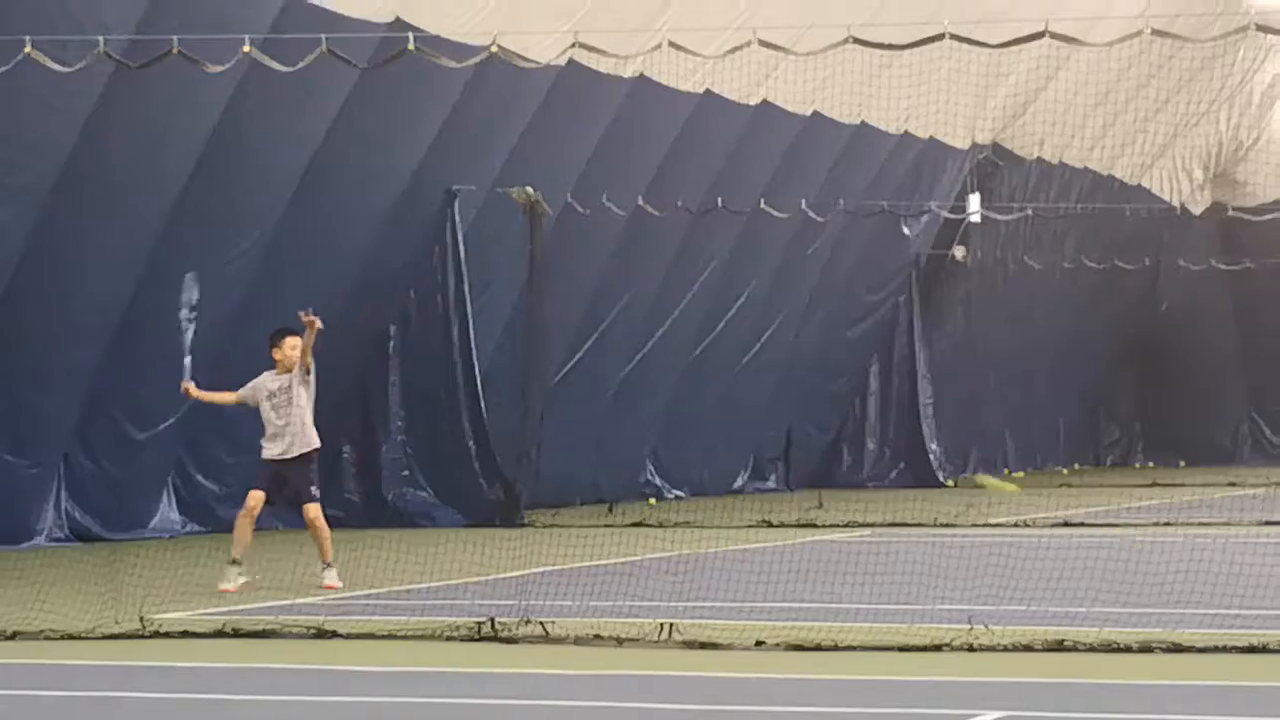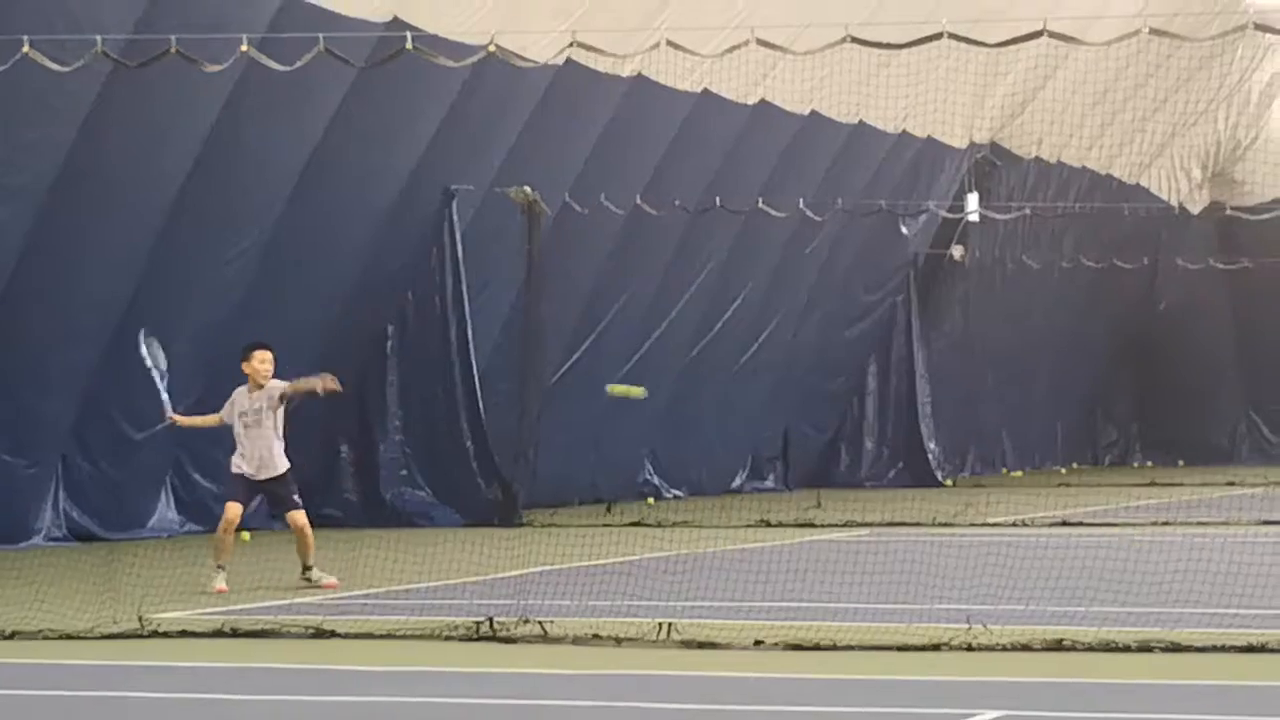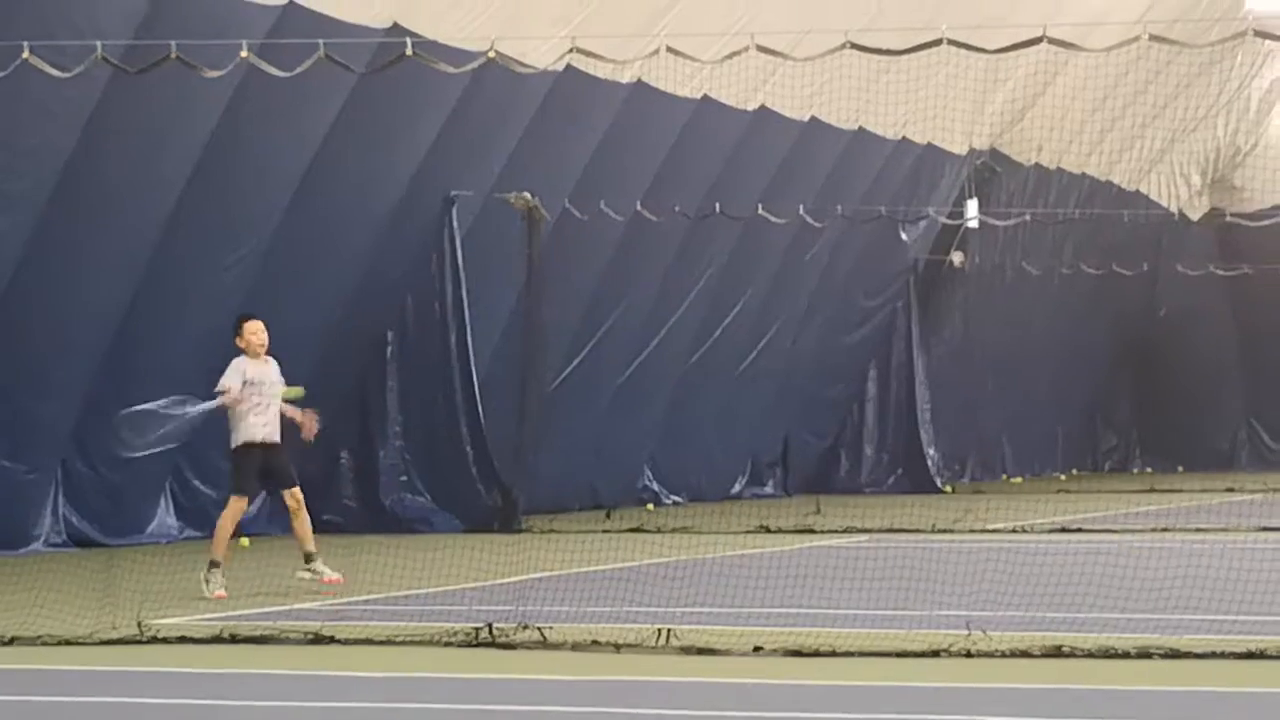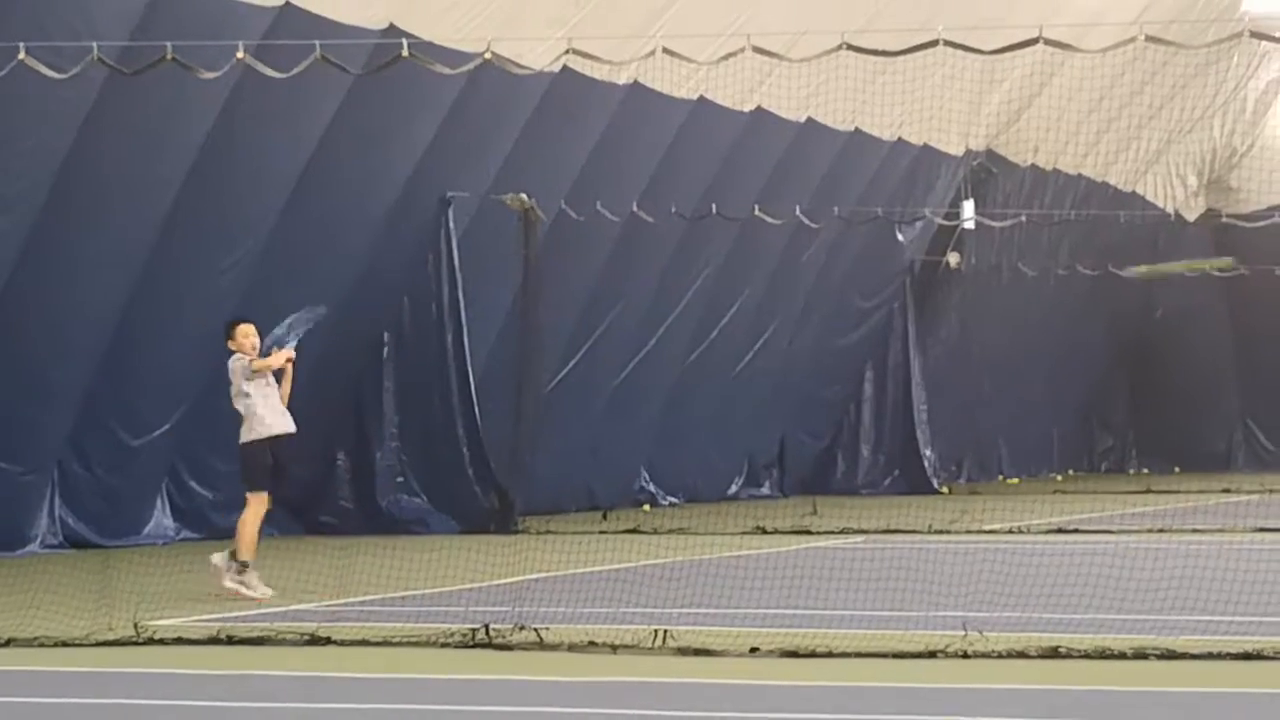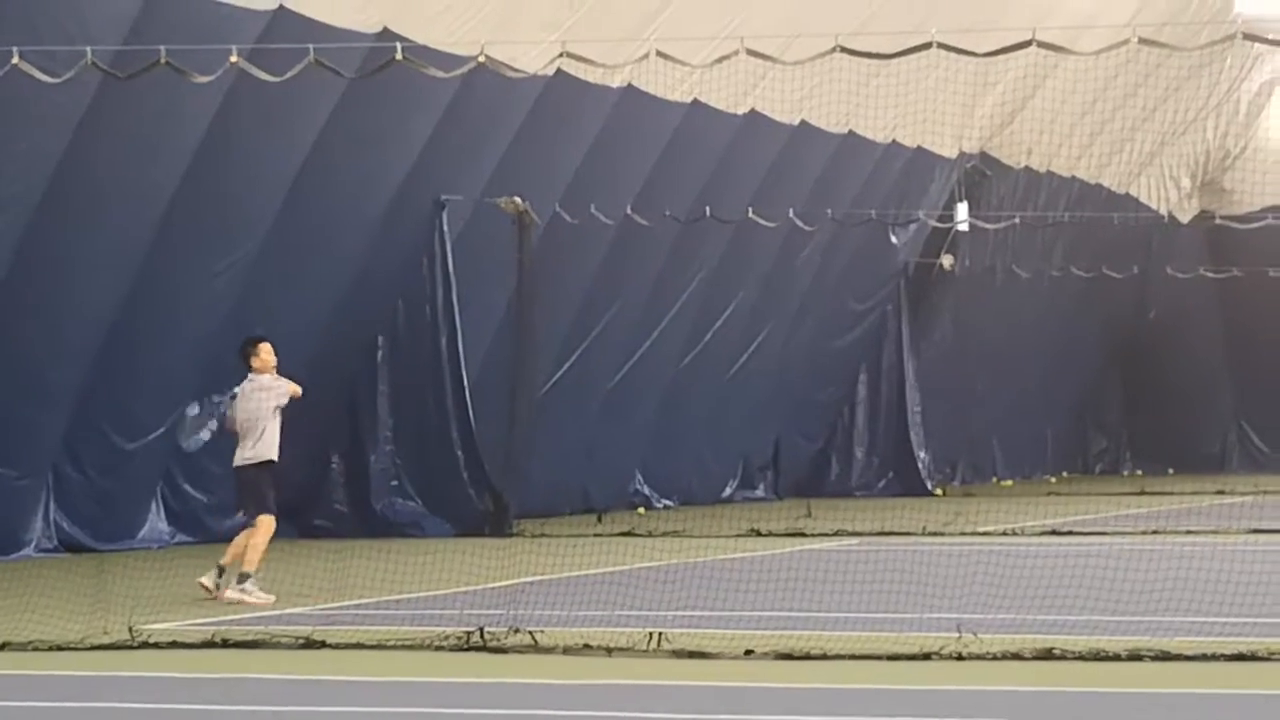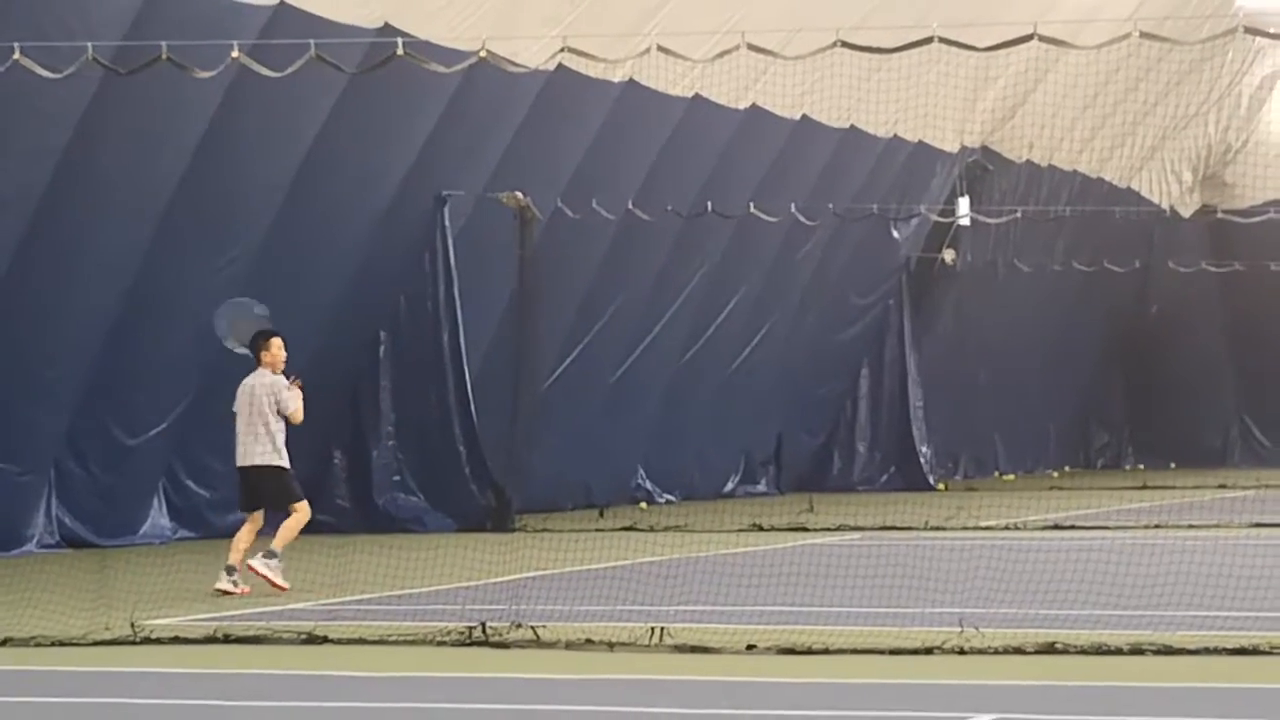
dt=0.2s
person 1, frame 1
left shoulder: (303, 373)
right shoulder: (263, 382)
left elbow: (306, 353)
right elbow: (234, 397)
left wrist: (311, 330)
right wrist: (198, 394)
left hip: (302, 456)
right hip: (273, 457)
left knee: (313, 515)
right knee: (250, 505)
left ankle: (328, 568)
right ankle: (234, 567)
person 1, frame 2
left shoulder: (275, 389)
right shoulder: (238, 396)
left elbow: (295, 386)
right elbow: (220, 419)
left wrist: (316, 382)
right wrist: (184, 420)
left hip: (276, 471)
right hip: (243, 471)
left knee: (300, 523)
right knee: (230, 517)
left ankle: (310, 570)
right ankle: (219, 572)
person 1, frame 3
left shoulder: (272, 365)
right shoulder: (238, 366)
right elbow: (227, 399)
left wrist: (297, 416)
right wrist: (233, 397)
left hip: (273, 444)
right hip: (248, 446)
left knee: (296, 502)
right knee: (236, 507)
left ankle: (312, 564)
right ankle: (214, 570)
person 1, frame 4
left shoulder: (263, 371)
right shoulder: (237, 362)
left elbow: (280, 402)
right elbow: (269, 364)
left wrist: (288, 369)
right wrist: (285, 355)
left hip: (272, 441)
right hip: (256, 441)
left knee: (259, 506)
right knee: (256, 504)
left ankle: (231, 559)
right ankle: (243, 572)
person 1, frame 5
left shoulder: (241, 393)
right shoulder: (269, 383)
left elbow: (232, 426)
right elbow: (296, 391)
left hip: (248, 465)
right hip: (257, 465)
left knee: (256, 528)
right knee: (266, 524)
left ankle: (216, 575)
right ankle: (244, 584)
person 1, frame 6
left shoulder: (246, 385)
right shoulder: (277, 383)
right elbow: (296, 417)
right wrist: (295, 396)
left hip: (246, 461)
right hip: (270, 461)
left knee: (253, 521)
right knee: (301, 511)
left ankle: (229, 575)
right ankle: (269, 558)
